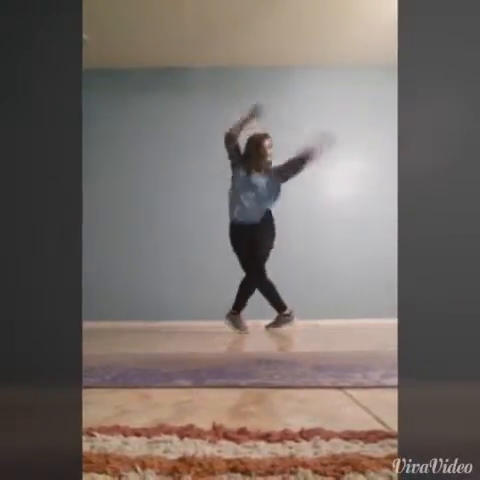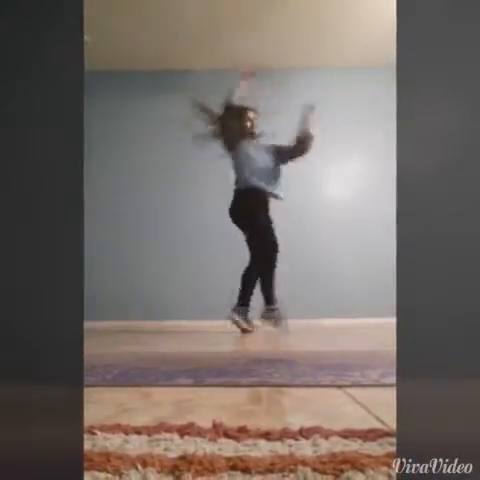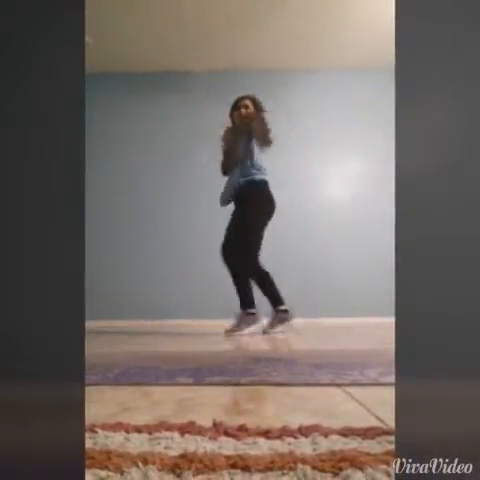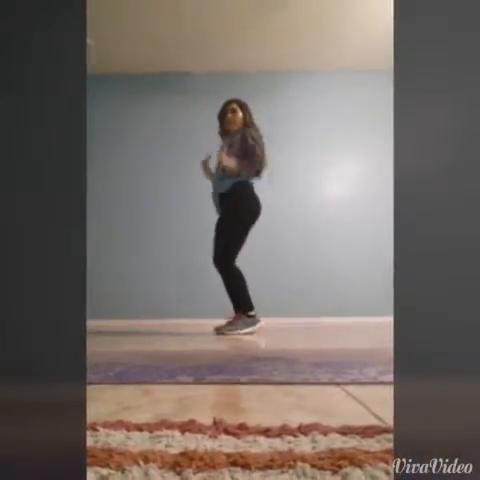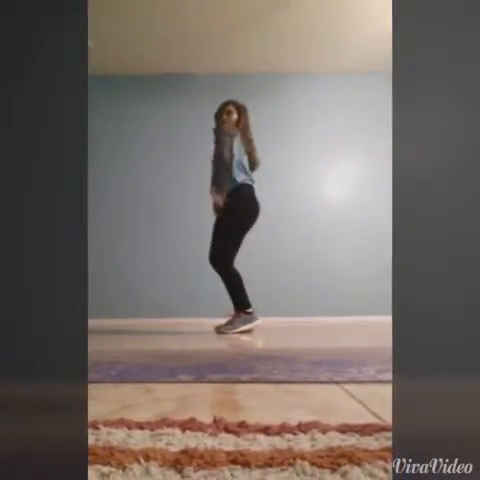
dt=0.5s
person 1, frame 1
left shoulder: (275, 173)
right shoulder: (240, 166)
left elbow: (297, 162)
right elbow: (230, 138)
left wrist: (311, 151)
right wrist: (248, 118)
left hip: (262, 225)
right hip: (239, 227)
left knee: (255, 272)
right knee: (255, 272)
left ankle: (236, 313)
right ankle: (283, 312)
person 1, frame 2
left shoulder: (267, 149)
right shoulder: (235, 144)
left elbow: (299, 149)
right elbow: (228, 111)
left wrist: (306, 124)
right wrist: (243, 82)
left hip: (261, 202)
right hip: (247, 202)
left knee: (260, 256)
right knee: (268, 250)
left ankle: (241, 309)
right ankle: (271, 307)
person 1, frame 3
left shoulder: (249, 130)
right shoulder: (242, 135)
left elbow: (230, 161)
right elbow: (227, 169)
left wrist: (228, 143)
right wrist: (229, 142)
left hip: (255, 197)
right hip: (247, 199)
left knee: (232, 251)
right knee: (246, 257)
left ankle: (249, 311)
right ankle: (280, 310)
person 1, frame 4
left shoulder: (249, 136)
right shoulder: (229, 141)
left elbow: (255, 168)
left wrist: (230, 163)
right wrist: (209, 172)
left hip: (242, 203)
right hip: (232, 204)
left knee: (224, 259)
right knee: (222, 260)
left ankle: (249, 315)
right ankle: (241, 314)
person 1, frame 5
left shoulder: (227, 135)
right shoulder: (239, 140)
left elbow: (223, 163)
left wrist: (216, 193)
left hip: (239, 201)
right hip: (240, 202)
left knee: (220, 258)
right knee: (221, 259)
left ankle: (246, 312)
right ankle: (241, 313)
